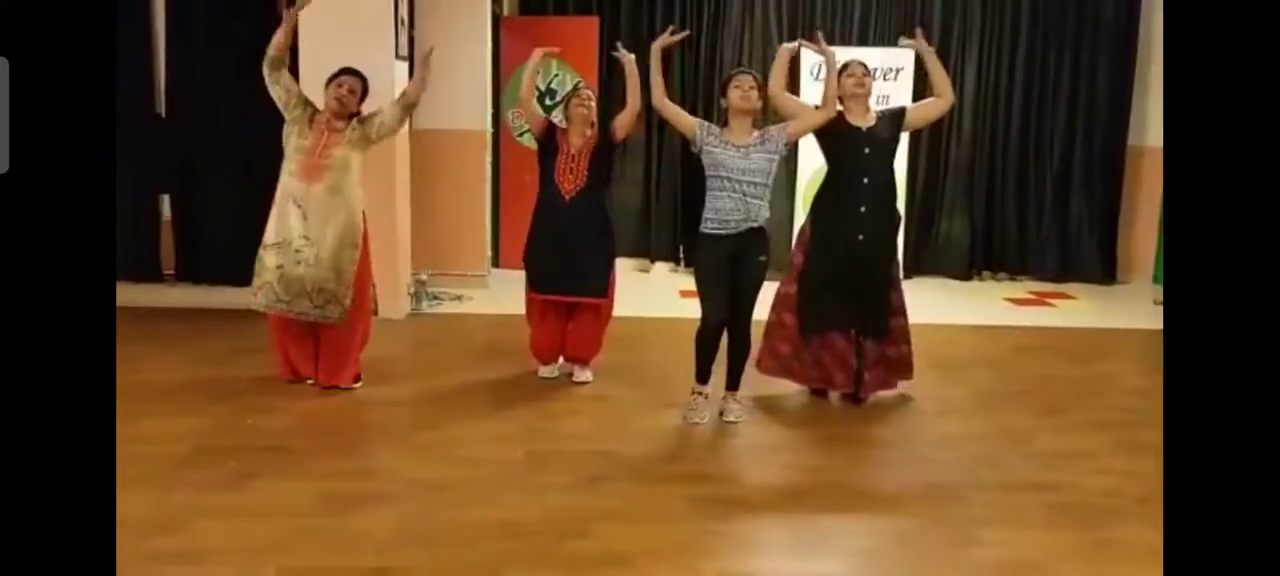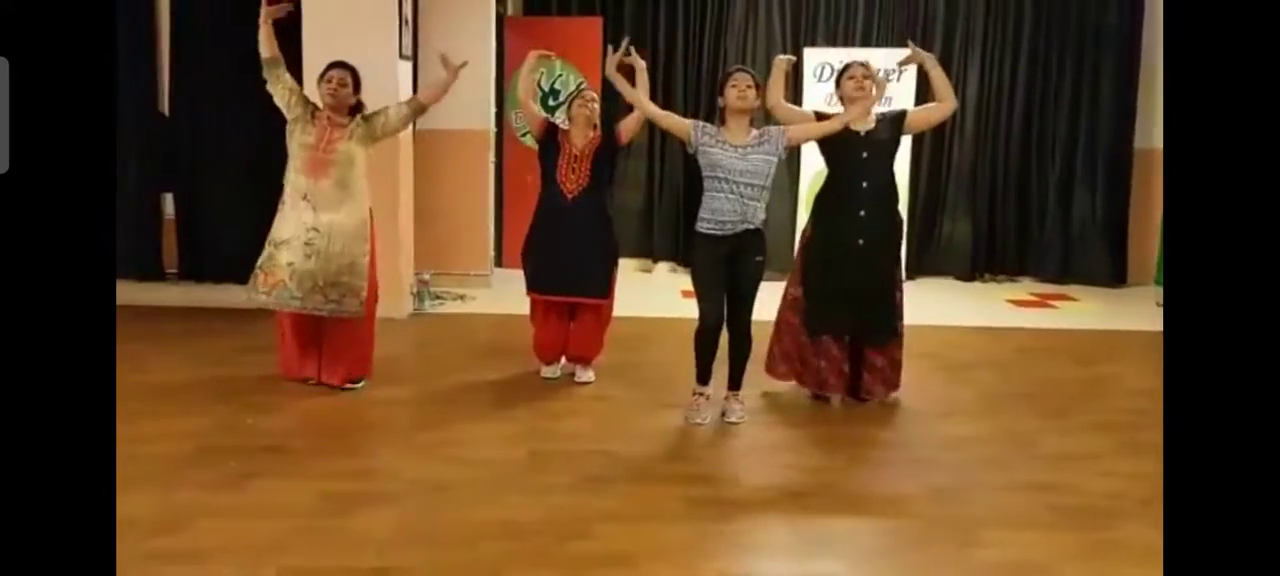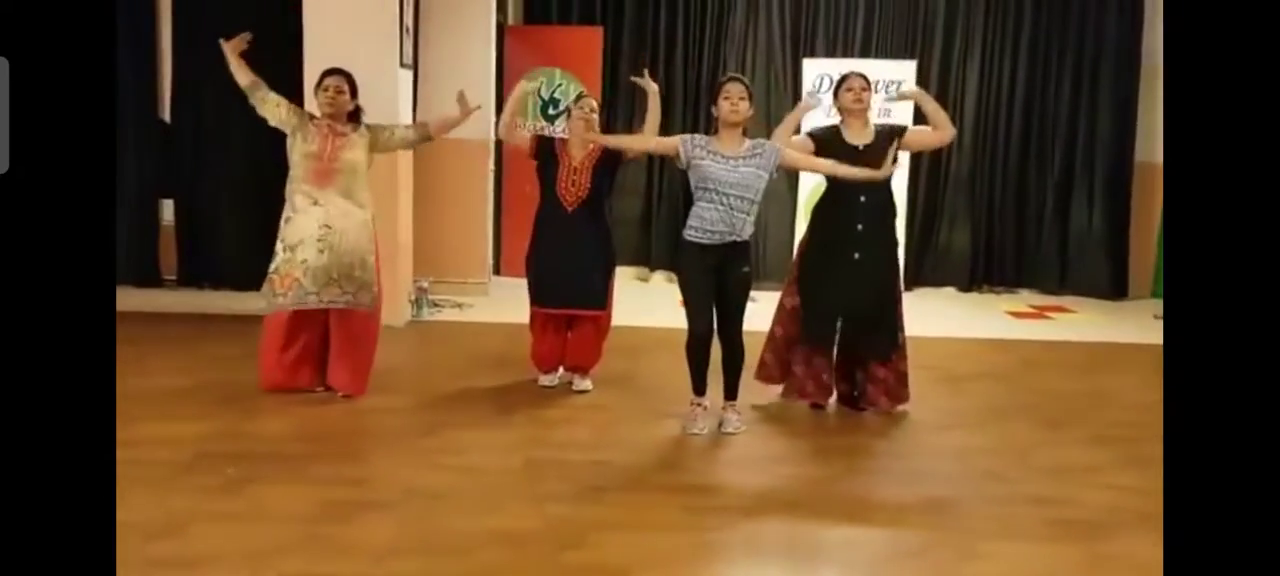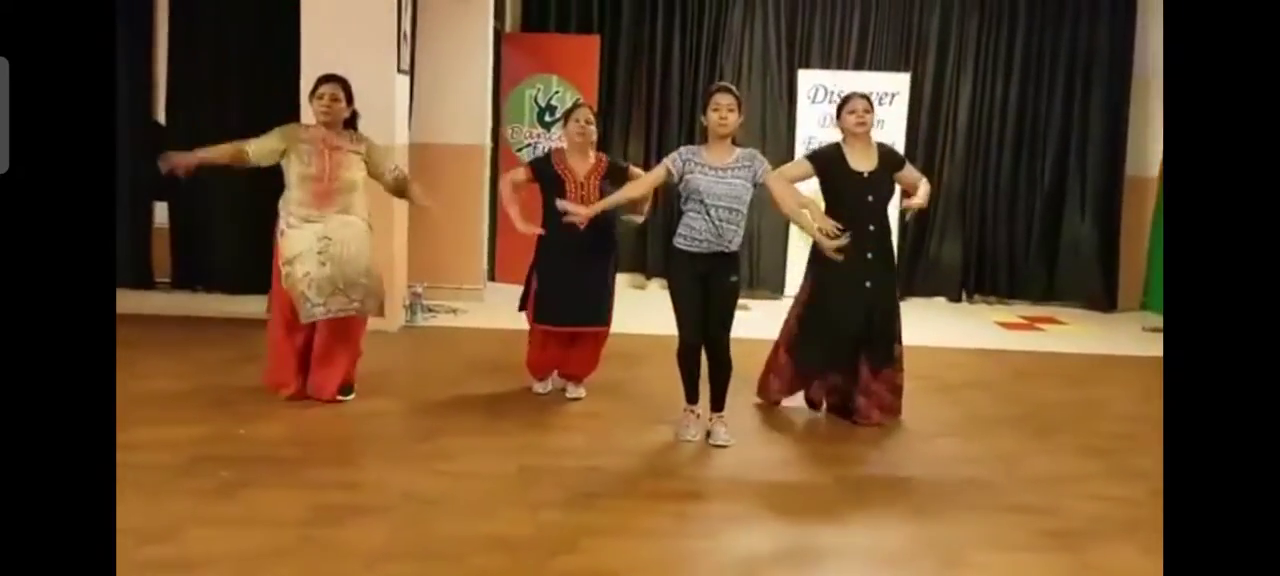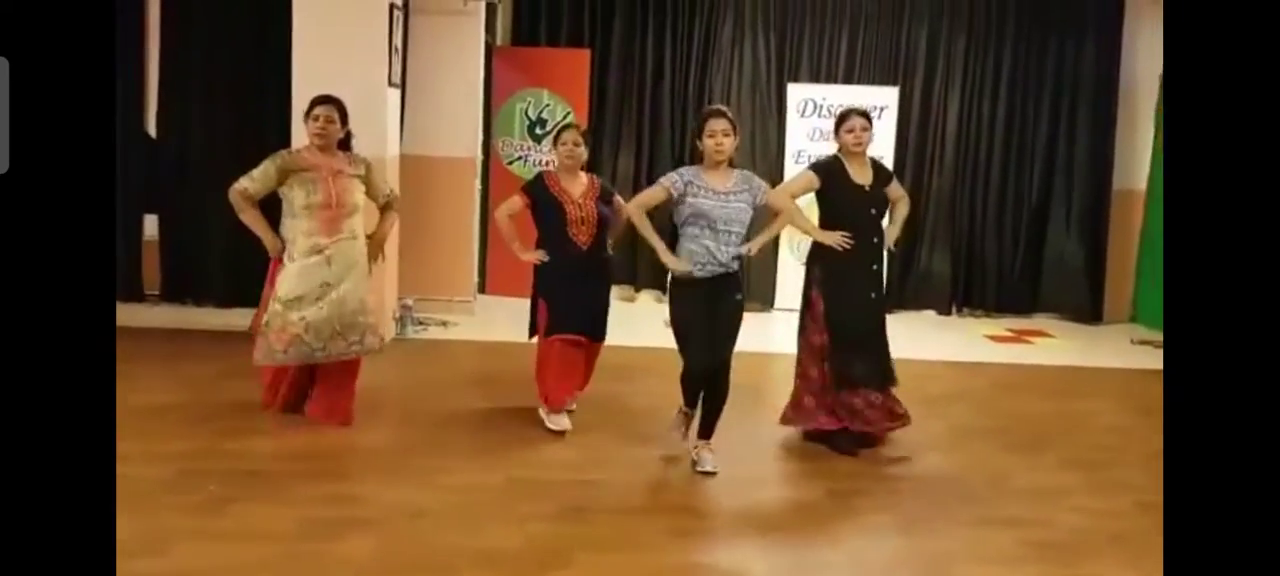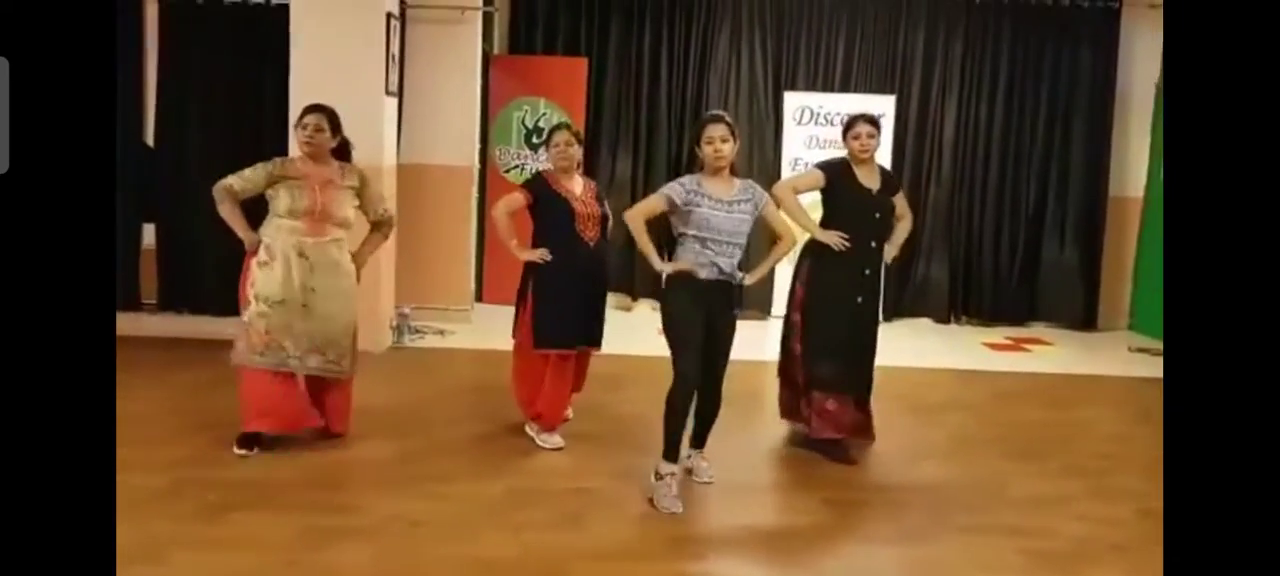
dt=0.4s
person 1, frame 1
left shoulder: (774, 139)
right shoulder: (706, 135)
left elbow: (827, 111)
right elbow: (660, 102)
left wrist: (829, 60)
right wrist: (656, 53)
left hip: (752, 241)
right hip: (712, 240)
left knee: (740, 321)
right knee: (714, 318)
left ankle: (732, 394)
right ankle: (700, 391)
person 1, frame 2
left shoulder: (773, 139)
right shoulder: (703, 135)
left elbow: (831, 125)
right elbow: (650, 110)
right wrist: (615, 76)
left hip: (749, 241)
right hip: (709, 239)
left knee: (739, 321)
right knee: (711, 319)
left ankle: (734, 394)
right ankle: (701, 392)
person 1, frame 3
left shoulder: (765, 152)
right shoulder: (694, 146)
left elbow: (820, 164)
right elbow: (643, 143)
left wrist: (874, 173)
right wrist: (593, 139)
left hip: (736, 252)
right hip: (696, 249)
left knee: (730, 331)
right knee: (699, 329)
left ankle: (731, 405)
right ankle: (698, 402)
person 1, frame 4
left shoulder: (752, 161)
right shoulder: (685, 157)
left elbow: (786, 199)
right elbow: (641, 185)
left wrist: (820, 236)
right wrist: (592, 209)
left hip: (725, 261)
right hip: (686, 257)
left knee: (717, 340)
right knee: (689, 339)
left ankle: (718, 417)
right ankle: (691, 410)
person 1, frame 5
left shoulder: (748, 183)
right shoulder: (685, 178)
right elbow: (635, 207)
left wrist: (757, 242)
right wrist: (664, 252)
left hip: (728, 285)
right hip: (689, 283)
left knee: (719, 366)
right knee: (696, 364)
left ankle: (703, 443)
right ankle: (686, 411)
person 1, frame 6
left shoulder: (750, 192)
right shoulder: (686, 187)
left elbow: (787, 236)
right elbow: (634, 215)
left wrist: (754, 275)
right wrist: (659, 263)
left hip: (724, 296)
right hip: (684, 291)
left knee: (712, 382)
right knee: (686, 375)
left ankle: (696, 452)
right ankle: (666, 469)
person 2, frame 1
left shoulder: (363, 131)
right shoulder: (299, 115)
left elbow: (405, 106)
right elbow: (274, 69)
left wrist: (422, 71)
left hip: (339, 227)
right hip: (291, 224)
left knee: (339, 300)
right knee: (291, 298)
left ankle: (341, 370)
right ankle: (303, 366)
person 2, frame 2
left shoulder: (366, 127)
right shoulder: (299, 114)
left elbow: (413, 107)
right elbow: (273, 71)
left wrist: (449, 78)
left hip: (346, 223)
right hip: (298, 221)
left knee: (346, 297)
right knee: (297, 296)
left ankle: (345, 370)
right ankle: (305, 367)
person 2, frame 3
left shoulder: (367, 135)
right shoulder: (297, 124)
left elbow: (417, 134)
right elbow: (258, 94)
left wrist: (459, 117)
right wrist: (231, 55)
left hip: (350, 229)
right hip: (302, 229)
left knee: (349, 305)
right knee: (299, 304)
left ankle: (345, 378)
right ankle: (302, 375)
person 2, frame 4
left shoulder: (361, 145)
right shoulder: (290, 137)
left elbow: (396, 179)
right elbow: (243, 151)
left wrist: (422, 200)
right wrist: (194, 157)
left hip: (347, 240)
right hip: (298, 239)
left knee: (342, 311)
right knee: (294, 315)
left ankle: (336, 380)
right ankle: (296, 382)
person 2, frame 5
left shoulder: (360, 167)
right shoulder: (285, 163)
left elbow: (390, 202)
right elbow: (240, 193)
left wrist: (380, 236)
right wrist: (268, 237)
left hip: (347, 267)
right hip: (298, 264)
left knee: (341, 338)
right knee: (292, 335)
left ankle: (329, 409)
right ankle: (288, 399)
person 2, frame 6
left shoulder: (354, 178)
right shoulder: (278, 170)
left elbow: (384, 221)
right elbow: (224, 191)
left wrist: (361, 255)
right wrist: (246, 234)
left hip: (331, 276)
right hip: (277, 268)
left knee: (329, 348)
right knee: (270, 343)
left ankle: (330, 421)
right ankle: (261, 425)
person 3, frame 1
left shoulder: (892, 120)
right shoulder: (826, 122)
left elbow: (945, 100)
right elbow: (776, 95)
left wrist: (928, 55)
right wrist: (784, 55)
left hip: (878, 230)
right hip: (831, 226)
left knee: (873, 306)
right knee: (825, 303)
left ankle: (861, 381)
right ankle: (822, 375)
person 3, frame 2
left shoulder: (893, 123)
right shoulder: (825, 123)
left elbow: (947, 105)
right elbow: (775, 106)
left wrist: (928, 62)
right wrist: (779, 67)
left hip: (879, 231)
right hip: (832, 228)
left knee: (874, 307)
right knee: (826, 305)
left ankle: (863, 380)
right ankle: (822, 380)
person 3, frame 3
left shoulder: (891, 135)
right shoulder: (824, 138)
left elbow: (945, 134)
right elbow: (777, 149)
left wrist: (920, 97)
right wrist: (800, 110)
left hip: (876, 241)
right hip: (830, 238)
left knee: (870, 316)
right knee: (820, 312)
left ankle: (855, 388)
right ankle: (815, 387)
person 3, frame 4
left shoulder: (888, 157)
right shoulder: (827, 157)
left elbow: (919, 182)
right elbow: (777, 179)
left wrist: (920, 196)
left hip: (877, 259)
right hip: (836, 256)
left knee: (873, 334)
right knee: (830, 328)
left ankle: (853, 400)
right ankle: (819, 386)
person 3, frame 5
left shoulder: (879, 171)
right shoulder: (826, 170)
left elbow: (902, 200)
right elbow: (779, 196)
left wrist: (892, 233)
right wrist: (817, 233)
left hip: (870, 272)
right hip: (834, 270)
left knee: (865, 345)
right knee: (839, 346)
left ankle: (862, 421)
right ankle: (832, 425)
person 3, frame 6
left shoulder: (887, 179)
right shoulder: (833, 171)
left elbow: (904, 217)
right elbow: (782, 189)
left wrist: (892, 247)
right wrist: (815, 231)
left hip: (866, 276)
right hip: (826, 270)
left knee: (856, 350)
right knee: (824, 348)
left ankle: (848, 424)
right ankle: (823, 431)
person 4, frame 1
left shoulder: (604, 144)
right shoulder: (549, 139)
left elbow: (633, 108)
right elbow: (526, 100)
left wrist: (630, 65)
right wrist: (537, 60)
left hip: (591, 238)
right hip: (550, 236)
left knee: (589, 303)
right knee: (547, 301)
left ankle: (580, 360)
right ankle: (548, 357)
person 4, frame 2
left shoulder: (607, 144)
right shoulder: (550, 139)
left elbow: (641, 112)
right elbow: (525, 100)
left wrist: (640, 69)
right wrist: (532, 61)
left hip: (593, 238)
right hip: (551, 236)
left knee: (590, 303)
right knee: (549, 302)
left ankle: (582, 360)
right ankle: (550, 358)
person 4, frame 3
left shoulder: (608, 155)
right shoulder: (547, 149)
left elbow: (648, 138)
right elbow: (506, 133)
left wrist: (653, 95)
right wrist: (518, 95)
left hip: (592, 245)
right hip: (550, 243)
left knee: (589, 311)
right knee: (548, 309)
left ankle: (580, 368)
right ankle: (548, 366)
person 4, frame 4
left shoulder: (608, 167)
right shoulder: (548, 163)
left elbow: (643, 179)
right elbow: (507, 180)
right wrist: (520, 220)
left hip: (596, 258)
right hip: (555, 255)
left knee: (590, 322)
right knee: (548, 320)
left ankle: (574, 376)
right ankle: (542, 373)
person 4, frame 5
left shoulder: (599, 187)
right shoulder: (541, 185)
left elbow: (622, 211)
right elbow: (502, 213)
left wrist: (606, 241)
right wrist: (521, 250)
left hip: (594, 277)
right hip: (555, 275)
left knee: (587, 342)
right knee: (558, 340)
left ankle: (567, 393)
right ankle: (553, 405)
person 4, frame 6
left shoulder: (591, 188)
right shoulder: (541, 184)
left elbow: (606, 219)
right elbow: (500, 210)
right wrist: (519, 250)
left hip: (588, 281)
right hip: (551, 279)
left knee: (578, 347)
right knee: (548, 349)
left ankle: (560, 403)
right ankle: (541, 421)
